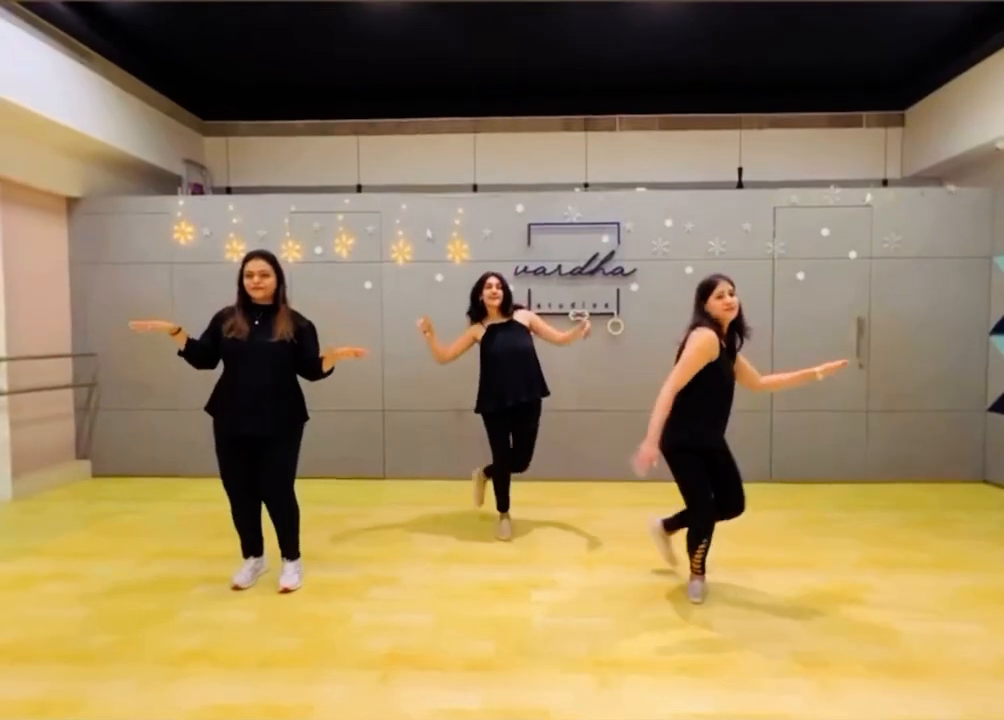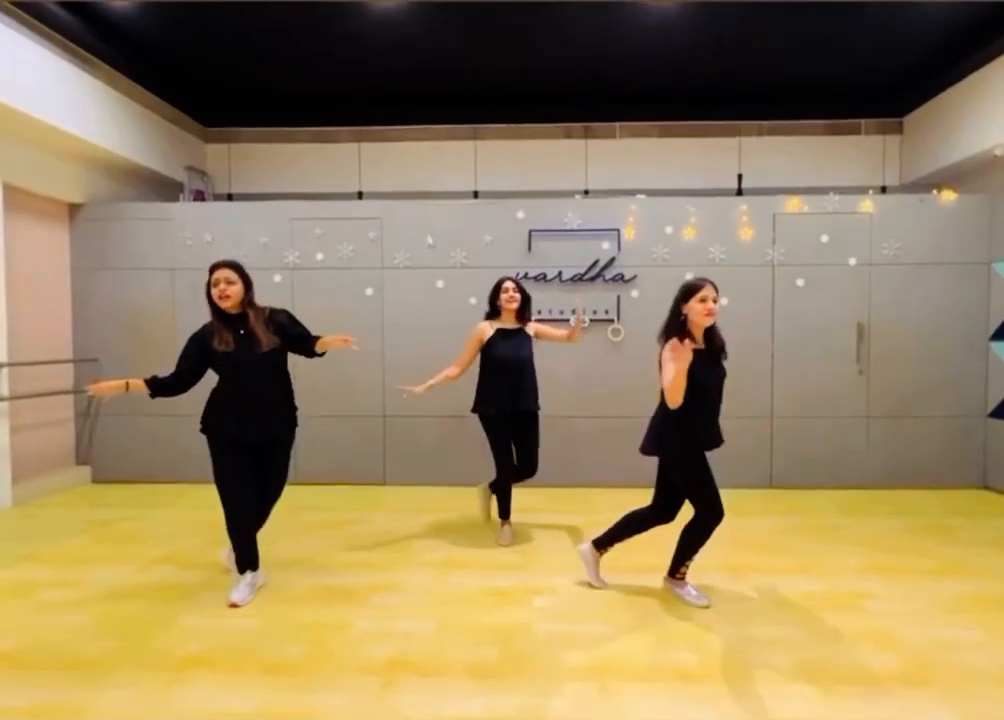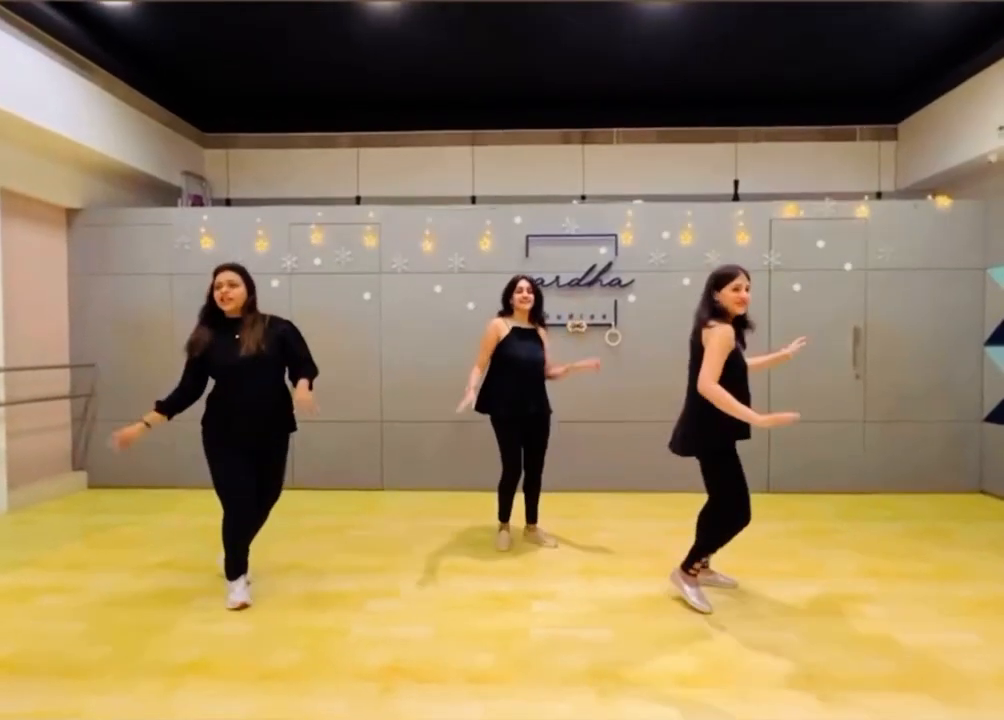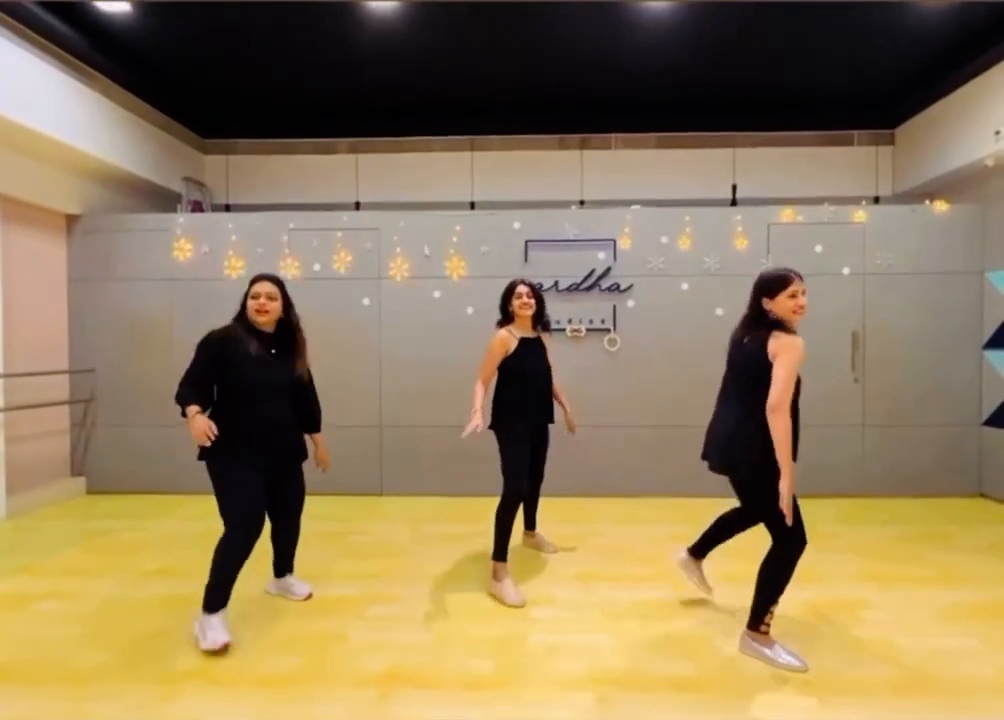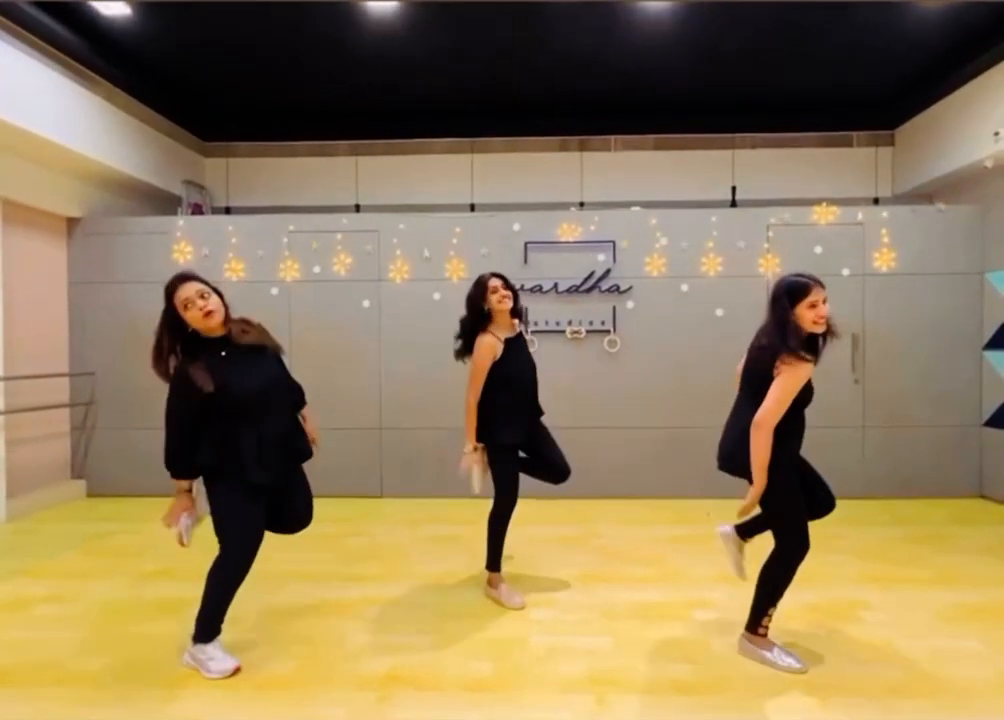
dt=0.4s
person 1, frame 1
left shoulder: (295, 324)
right shoulder: (226, 320)
left elbow: (311, 370)
right elbow: (203, 358)
left wrist: (335, 355)
right wrist: (174, 331)
left hip: (280, 424)
right hip: (232, 421)
left knee: (277, 491)
right knee: (240, 492)
left ankle: (292, 561)
right ankle: (252, 558)
person 1, frame 2
left shoulder: (276, 322)
right shoulder: (207, 336)
left elbow: (306, 344)
right elbow: (178, 382)
left wrist: (328, 342)
right wrist: (124, 385)
left hip: (277, 425)
right hip: (228, 430)
left knee: (269, 493)
right knee: (237, 501)
left ankle: (240, 548)
right ankle: (248, 572)
person 1, frame 3
left shoulder: (278, 329)
right shoulder: (206, 339)
left elbow: (302, 367)
right elbow: (187, 390)
left wrist: (302, 385)
right wrist: (145, 423)
left hip: (272, 431)
right hip: (225, 435)
left knee: (265, 498)
right knee: (237, 504)
left ankle: (237, 556)
right ankle: (236, 577)
person 1, frame 4
left shoulder: (293, 352)
right shoulder: (222, 343)
left elbow: (306, 399)
right elbow: (191, 386)
left wrist: (318, 441)
right wrist: (195, 414)
left hip: (283, 451)
right hip: (234, 452)
left knee: (288, 515)
right knee: (243, 527)
left ankle: (282, 577)
right ankle: (211, 614)
person 1, frame 5
left shoulder: (255, 337)
right shoulder: (191, 367)
left elbow: (284, 383)
right elbow: (182, 430)
left wrist: (305, 417)
right wrist: (183, 490)
left hip: (280, 456)
right hip: (232, 469)
left knee: (297, 515)
right knee: (239, 549)
left ankle: (227, 526)
right ankle: (202, 644)
person 2, frame 1
left shoulder: (727, 342)
right shoulder: (705, 337)
left elbow: (756, 383)
right elbow: (670, 387)
left wrist: (814, 373)
right wrist: (652, 437)
left hip: (708, 437)
right hip: (683, 438)
left knee: (732, 503)
right knee: (703, 511)
left ankle: (665, 528)
right ankle: (696, 573)
person 2, frame 2
left shoulder: (712, 343)
right shoulder: (676, 347)
right elbow: (673, 400)
right wrist: (680, 365)
left hip: (689, 440)
right hip: (676, 440)
left knee: (664, 510)
right knee: (710, 511)
left ankle: (596, 548)
right ankle: (676, 578)
person 2, frame 3
left shoulder: (725, 330)
right shoulder: (720, 330)
left elbow: (737, 366)
right elbow: (706, 385)
left wrist: (782, 355)
right wrist: (758, 418)
left hip: (715, 431)
right hip: (708, 433)
left knee: (725, 502)
right knee: (736, 512)
left ankle: (699, 567)
right ankle: (687, 573)
person 2, frame 4
left shoulder: (746, 334)
right shoulder: (789, 342)
right elbow: (776, 406)
right wrist: (786, 472)
left hip: (726, 440)
right hip: (750, 449)
left knee: (755, 510)
right knee: (790, 539)
left ankle: (694, 557)
right ankle: (756, 634)
person 2, frame 5
left shoulder: (768, 337)
right shoulder: (797, 362)
left elbow: (743, 374)
right elbow: (763, 424)
right wrist: (760, 484)
left hip: (757, 447)
right hip: (766, 455)
left knee: (821, 502)
right knee: (793, 543)
left ankle: (739, 533)
right ankle: (755, 637)
person 3, frame 1
left shoulder: (523, 316)
right shoulder: (477, 329)
left elbow: (558, 338)
right elbow: (444, 356)
left wrist: (579, 330)
right wrist: (428, 332)
left hip: (527, 399)
right hip: (495, 402)
left knee: (521, 460)
right knee: (502, 459)
left ankle: (484, 475)
right ankle: (503, 515)
person 3, frame 2
left shoulder: (530, 328)
right shoulder: (484, 329)
left elbow: (569, 337)
right elbow: (458, 368)
left wrist: (577, 324)
right wrist: (425, 386)
left hip: (524, 407)
right hip: (493, 407)
left knee: (528, 466)
right knee: (506, 464)
left ankle: (491, 489)
right ankle: (505, 521)
person 3, frame 3
left shoulder: (539, 332)
right shoulder: (498, 325)
left elbow: (548, 371)
right elbow: (480, 366)
left wrist: (578, 366)
right wrist: (471, 390)
left hip: (536, 408)
right hip: (504, 409)
left knee: (535, 468)
right knee: (513, 469)
left ankle: (531, 527)
right ankle: (503, 526)
person 3, frame 4
left shoulder: (541, 335)
right shoulder: (504, 337)
right elbow: (483, 380)
left wrist: (566, 408)
right wrist: (477, 412)
left hip: (538, 419)
right hip: (511, 422)
left knee: (534, 480)
right knee: (515, 489)
left ankle: (530, 533)
right ankle: (499, 572)
person 3, frame 5
left shoulder: (516, 328)
right shoulder: (486, 341)
right elbow: (473, 396)
right wrist: (471, 443)
left hip: (527, 420)
right hip: (499, 427)
left knee: (559, 470)
right knee: (506, 500)
left ankle: (493, 467)
right ankle: (494, 580)
